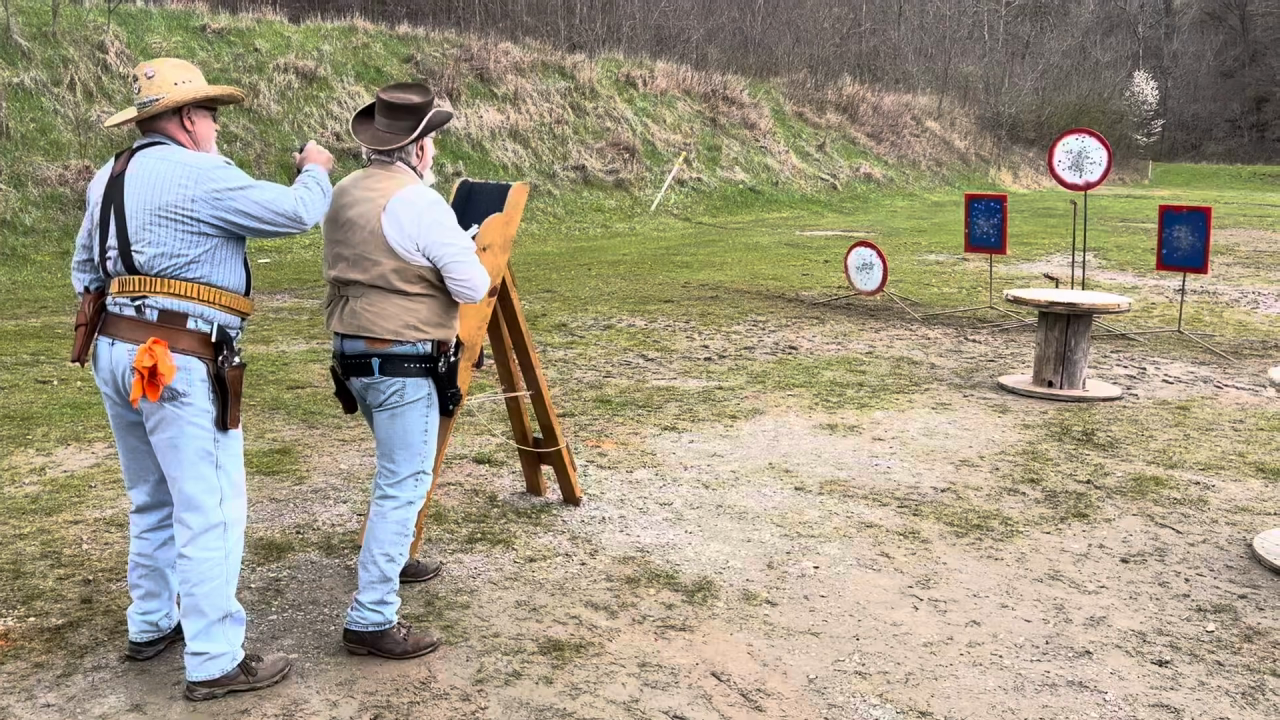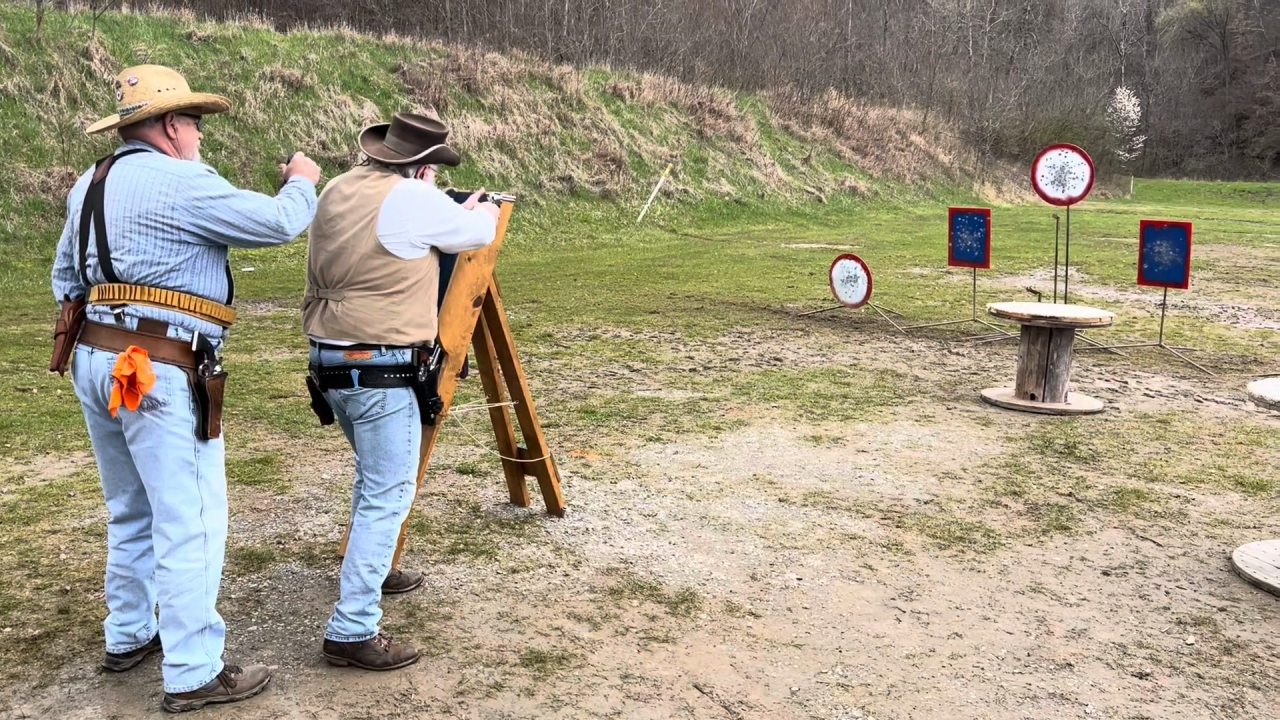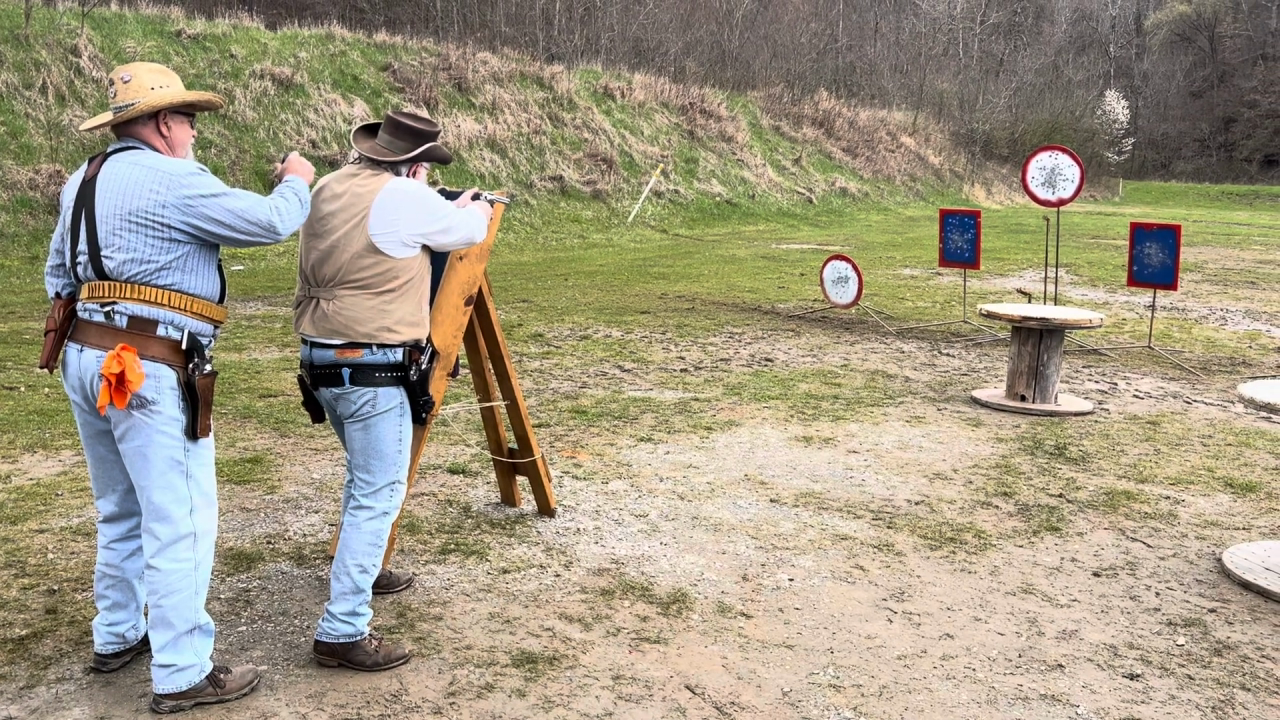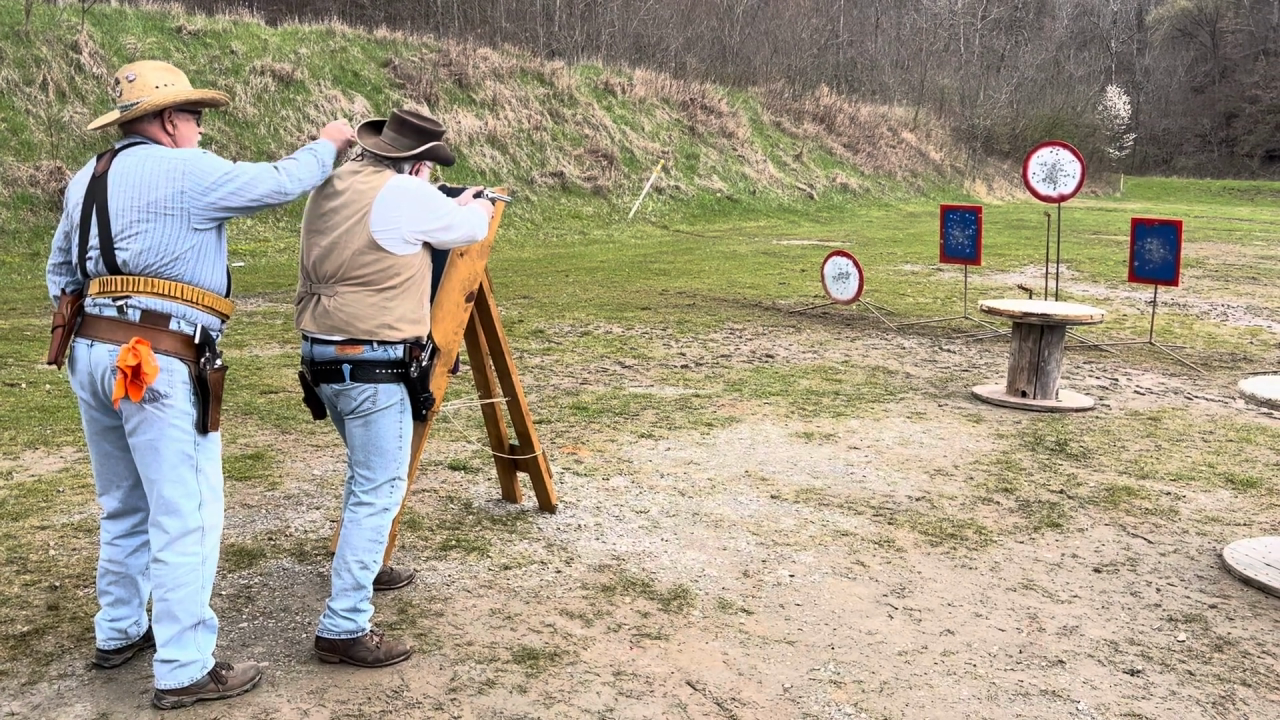
dt=1s
person 1, frame 1
left shoulder: (108, 177)
right shoulder: (198, 173)
left elbow: (86, 267)
right elbow: (297, 212)
right wrist: (315, 170)
left hip: (115, 350)
right hip: (177, 358)
left knee: (153, 501)
right knee: (210, 510)
left ankle: (150, 624)
right ankle: (214, 662)
person 1, frame 2
left shoulder: (89, 184)
right shoulder: (180, 182)
left elbow: (65, 274)
right elbow: (278, 222)
right wrist: (302, 183)
left hip: (94, 359)
right hip: (158, 368)
left knee: (131, 511)
right knee: (189, 521)
left ankle: (128, 635)
right ankle: (193, 674)
person 1, frame 3
left shoulder: (82, 181)
right shoulder: (172, 181)
left elbow: (59, 272)
right elbow: (269, 222)
right wrist: (297, 183)
left hip: (86, 357)
right hip: (149, 367)
left knee: (121, 511)
right knee: (179, 521)
left ankle: (116, 635)
right ankle: (182, 674)
person 1, frame 4
left shoulder: (86, 179)
right shoulder: (184, 171)
left elbow: (61, 271)
right elbow: (281, 182)
right wrist: (327, 144)
left hip: (92, 352)
right hip: (158, 361)
left knee: (125, 506)
right knee: (185, 516)
left ankle: (119, 631)
right ankle: (183, 669)
person 2, frame 1
left shoulder: (344, 192)
right shoulder: (418, 201)
right elbow: (472, 288)
right wrist: (465, 254)
left hip: (353, 354)
right hip: (400, 362)
left knee: (397, 470)
right knee: (403, 486)
left ankle: (391, 560)
right ankle: (370, 621)
person 2, frame 2
left shoulder: (337, 191)
right shoulder: (411, 199)
right elbow: (476, 233)
left wrist: (458, 210)
right wrist: (484, 211)
left hip: (331, 363)
right hip: (379, 369)
left knee: (374, 477)
right knee: (387, 495)
left ankle: (371, 571)
right ankle: (352, 630)
person 2, frame 3
left shoulder: (327, 189)
right shoulder: (402, 197)
right elbow: (467, 231)
left wrist: (445, 208)
right wrist: (477, 208)
left hip: (322, 362)
right hip: (372, 369)
left knee: (364, 477)
right knee: (378, 495)
left ankle: (362, 570)
right ankle: (342, 631)
person 2, frame 4
left shoulder: (330, 186)
right shoulder: (404, 194)
right elbow: (469, 230)
left wrist: (451, 203)
right wrist: (479, 206)
left hip: (324, 358)
right hip: (372, 366)
left knee: (366, 474)
right knee: (378, 492)
left ankle: (364, 566)
right ankle: (343, 627)
